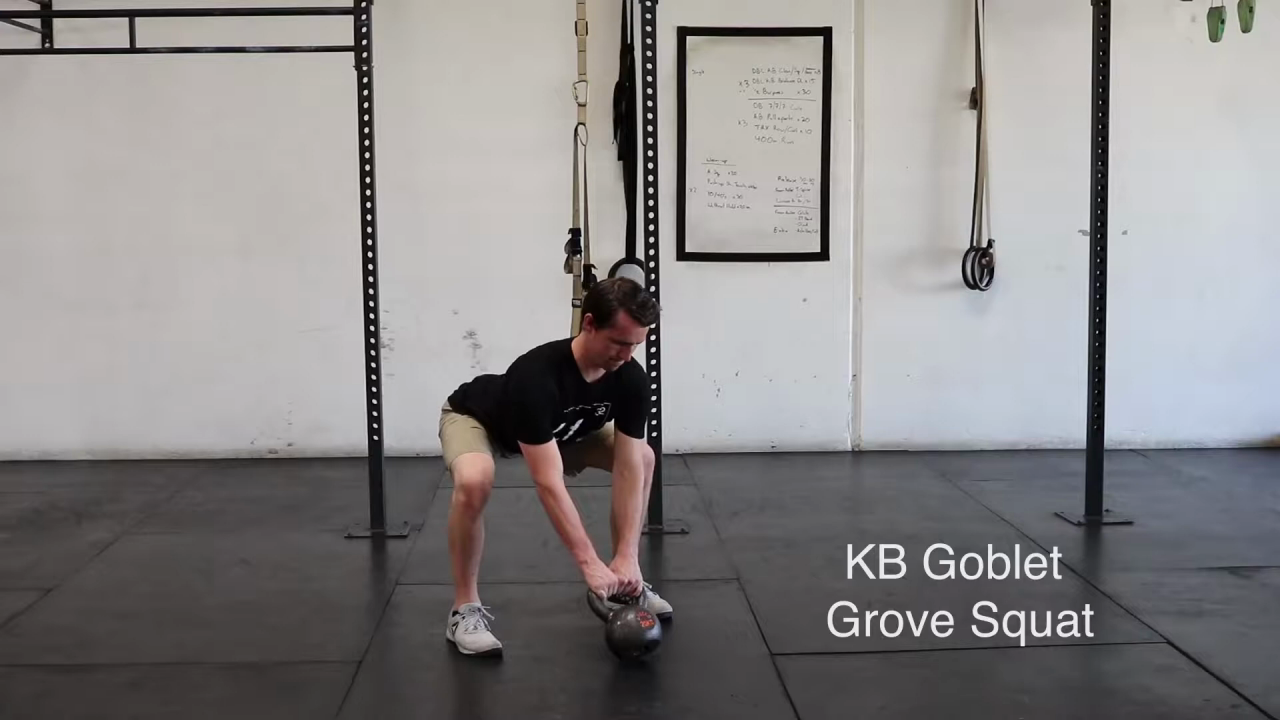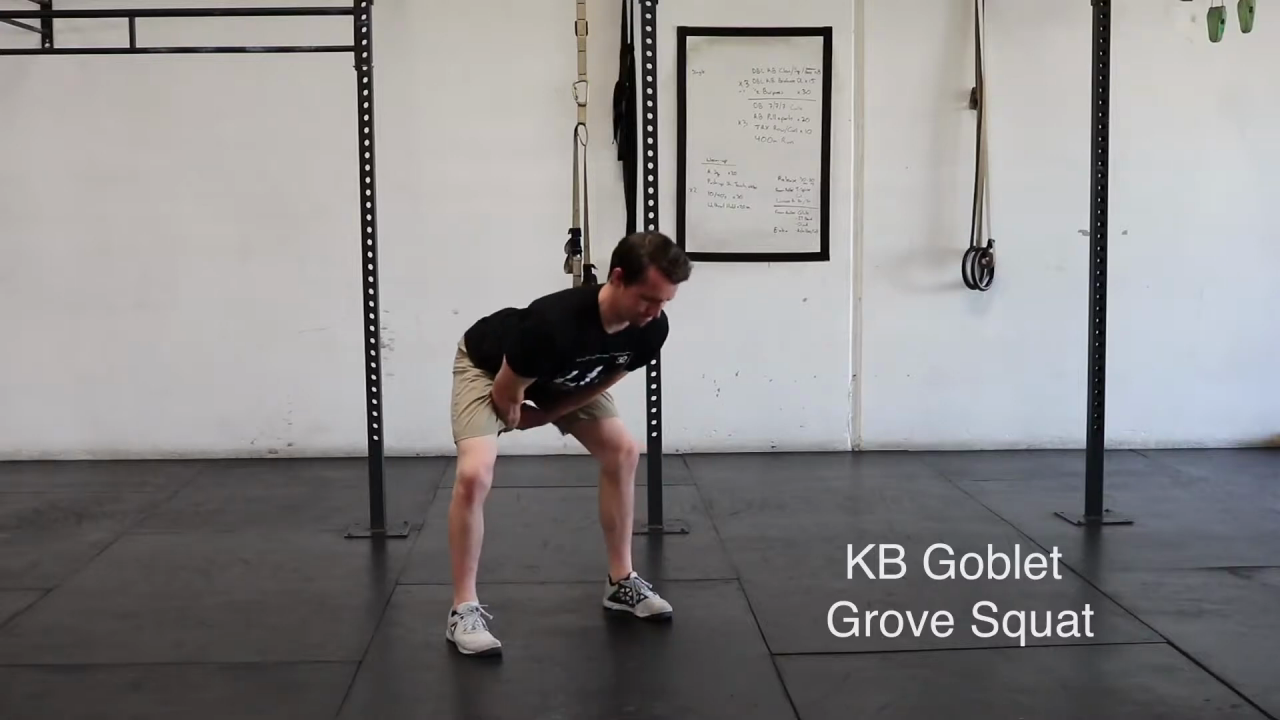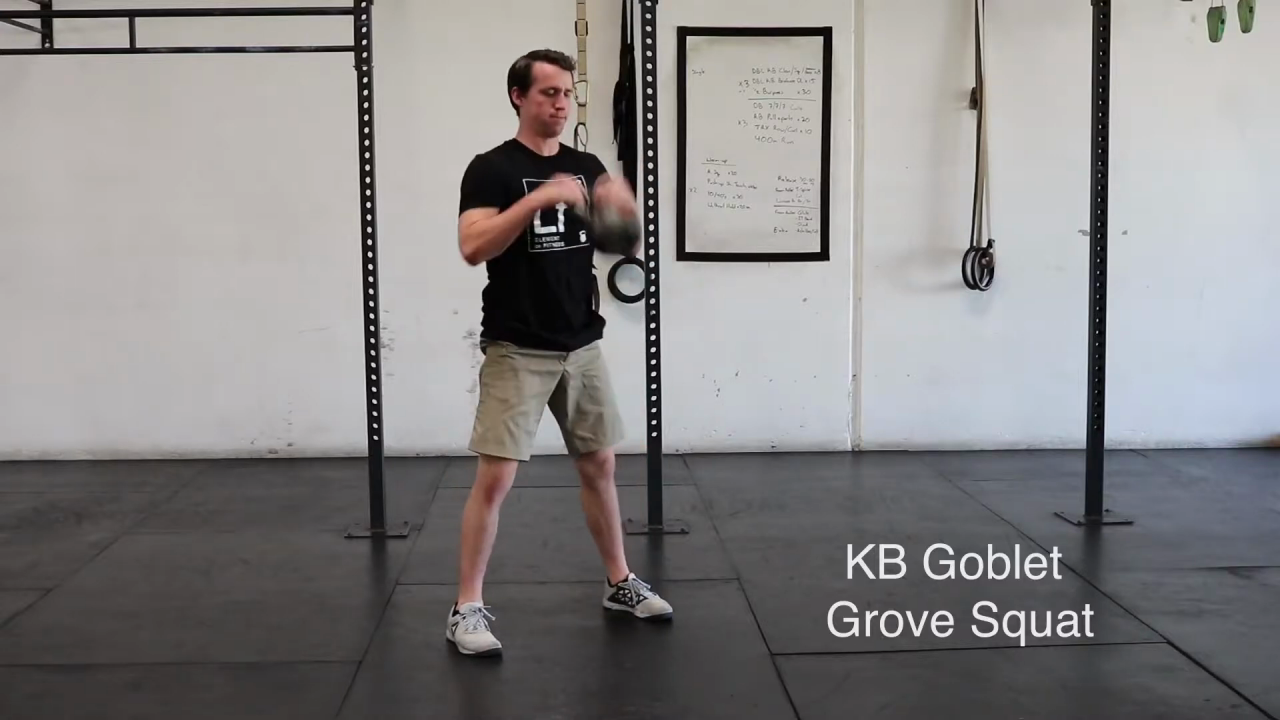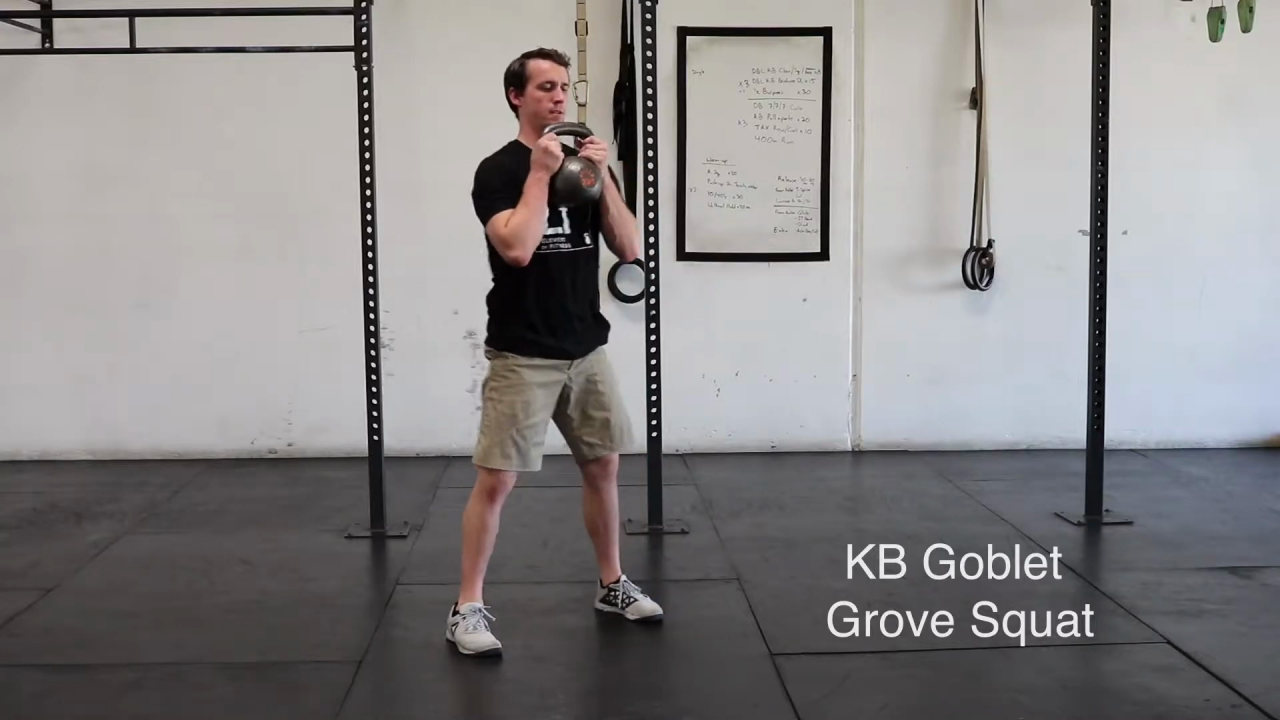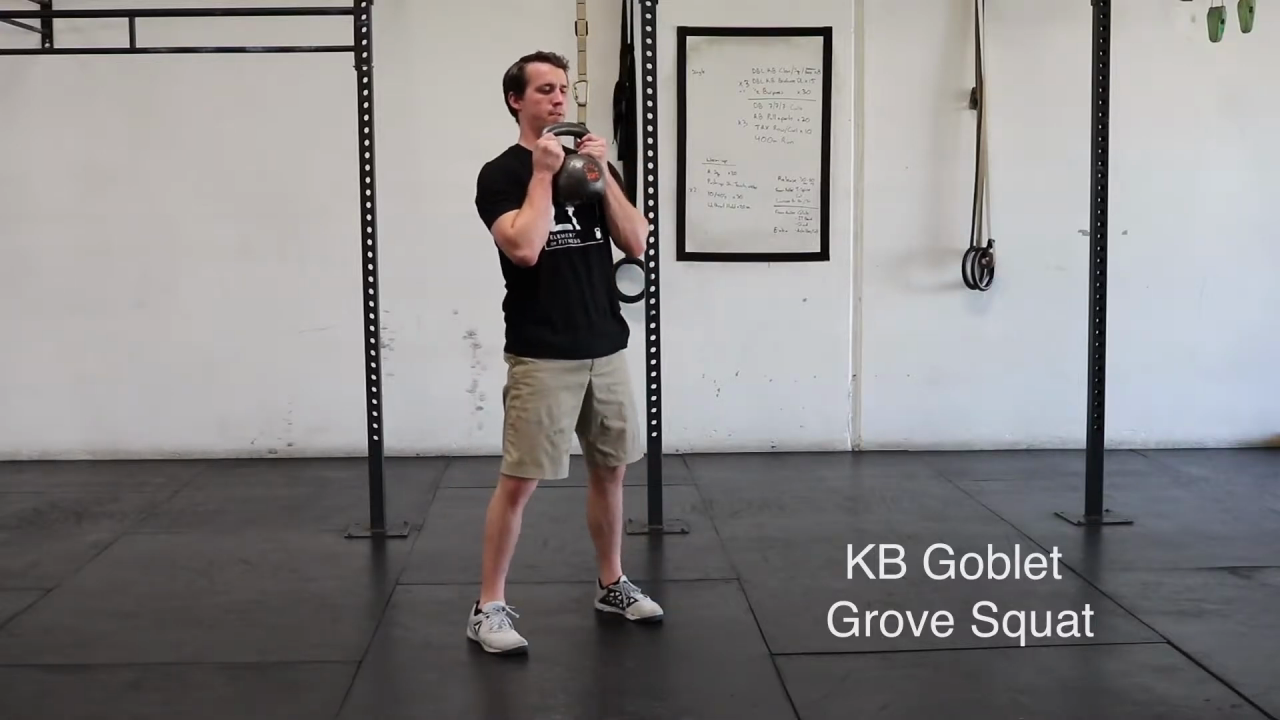
dt=0.7s
person 1, frame 1
left shoulder: (630, 379)
right shoulder: (535, 377)
left elbow: (629, 468)
right elbow: (550, 484)
left wrist: (626, 557)
right wrist: (590, 564)
right hip: (474, 417)
left knee: (644, 459)
right knee: (473, 482)
left ankle: (625, 580)
right ankle: (466, 609)
person 1, frame 2
left shoulder: (651, 330)
right shoulder: (553, 321)
left elbow: (603, 382)
right elbow: (506, 392)
left wrist: (541, 416)
right wrist: (511, 419)
right hip: (487, 366)
left knee: (622, 453)
right knee: (474, 475)
left ankle: (621, 582)
right ankle: (464, 609)
person 1, frame 3
left shoulder: (586, 164)
right shoulder: (491, 168)
right elbow: (472, 246)
left wrist: (622, 208)
right wrist: (541, 198)
left hip: (581, 344)
right hip: (517, 350)
left knee: (599, 466)
right knee: (495, 477)
left ankle: (620, 583)
right ankle: (467, 608)
person 1, frame 4
left shoulder: (586, 164)
right shoulder: (498, 170)
left elbow: (629, 248)
right elbow: (517, 249)
left wrist: (602, 176)
right wrist: (540, 173)
left hip: (586, 349)
right hip: (523, 355)
left knee: (603, 468)
right knee: (496, 481)
left ankle: (611, 584)
right ankle: (467, 607)
person 1, frame 5
left shoulder: (594, 163)
right shoulder: (502, 174)
left elbow: (636, 243)
right elbow: (523, 248)
left wrist: (602, 172)
right wrist: (543, 173)
left hip: (606, 349)
right hip: (542, 356)
left knee: (610, 471)
right knee: (519, 482)
left ankle: (611, 585)
right ankle: (488, 607)
